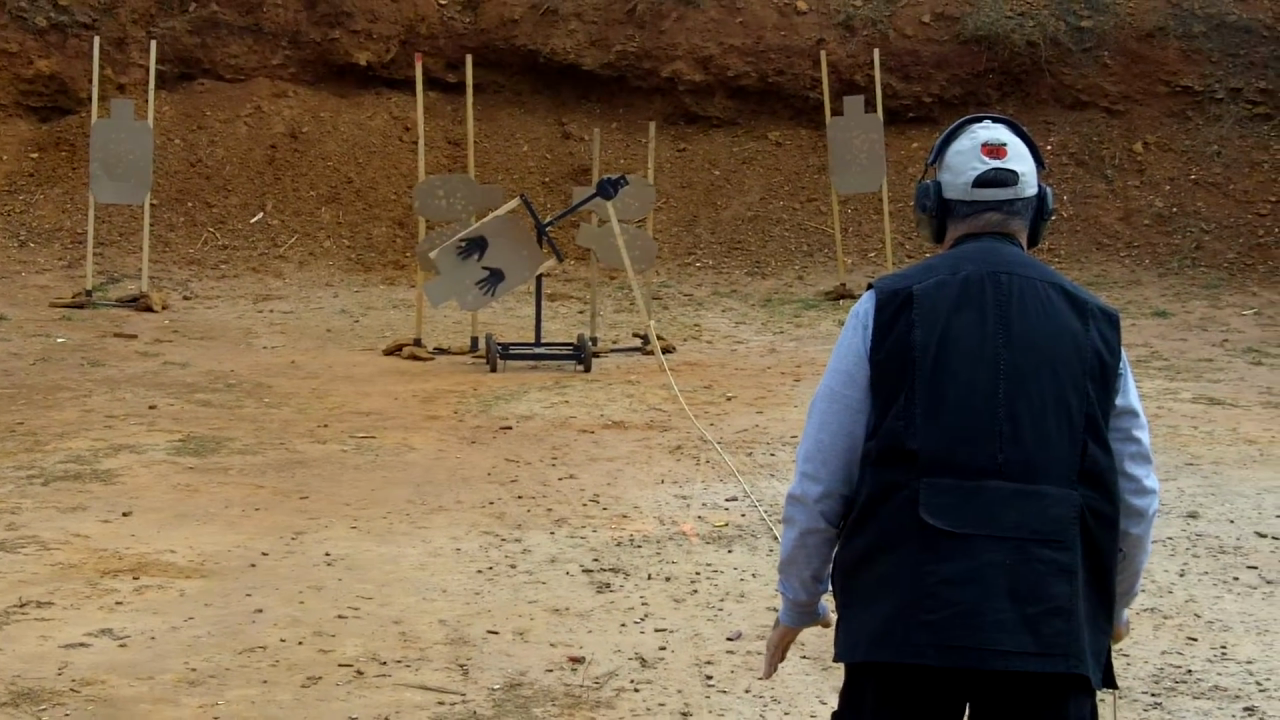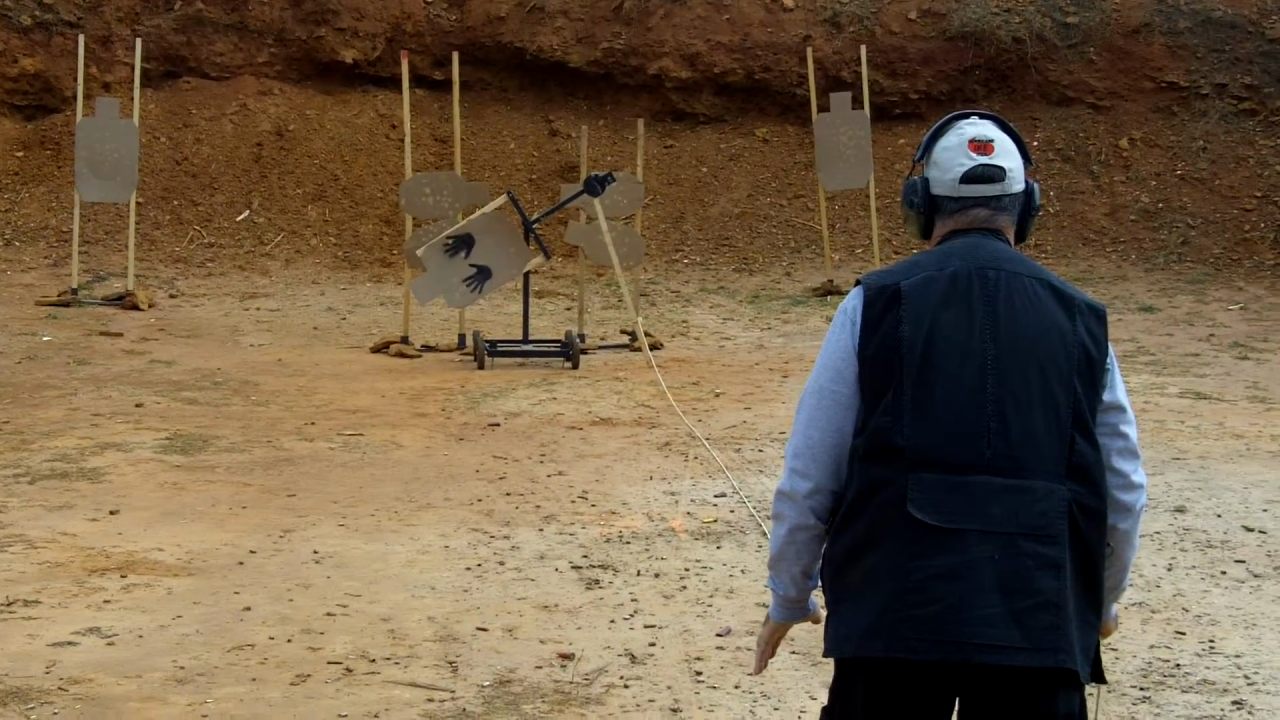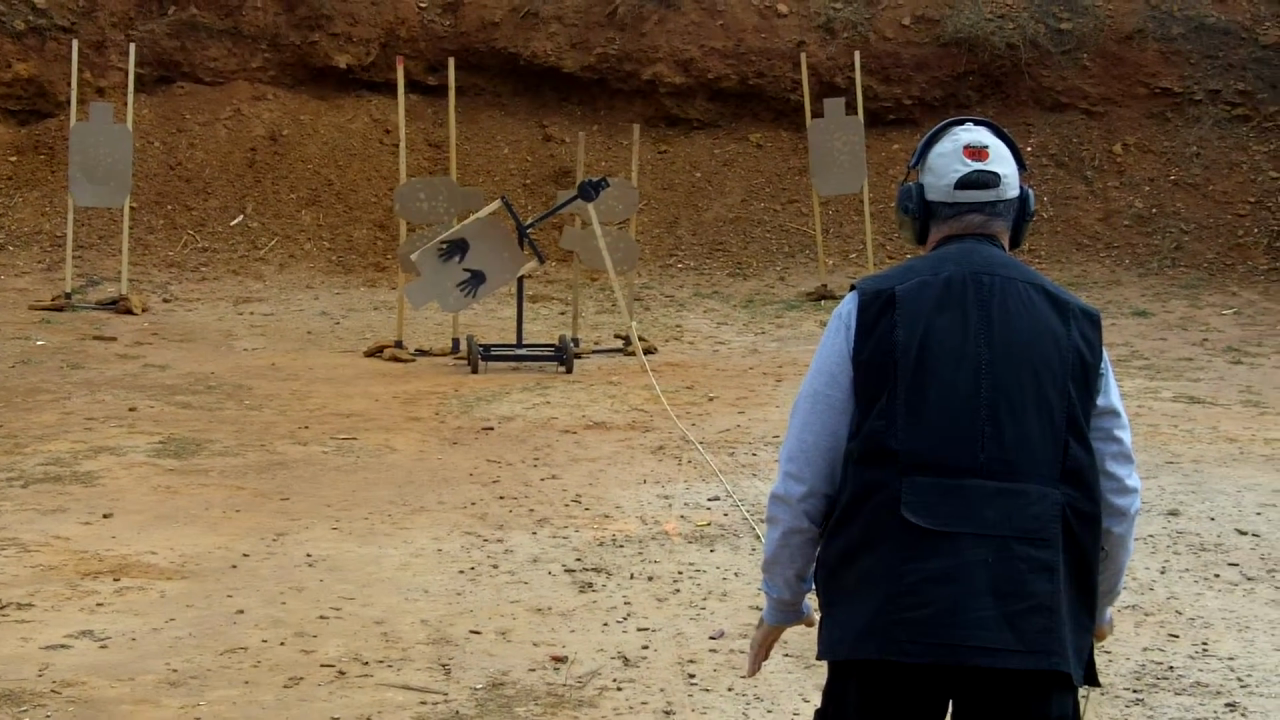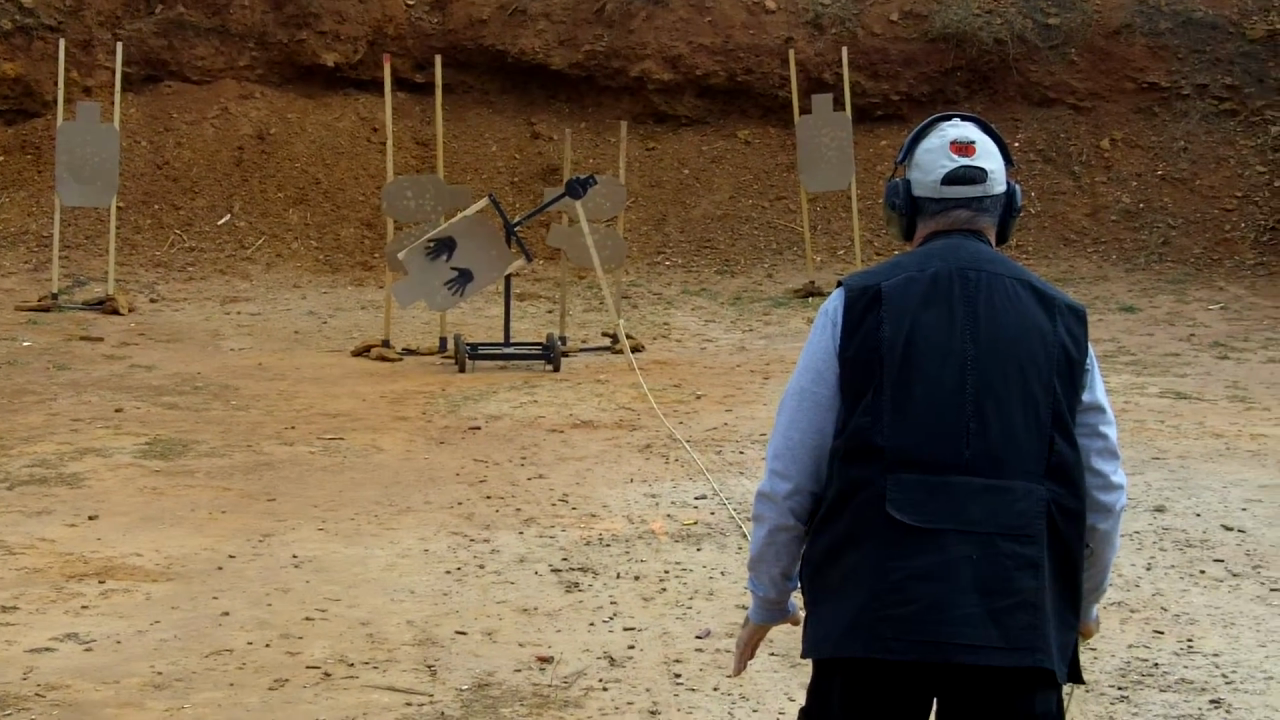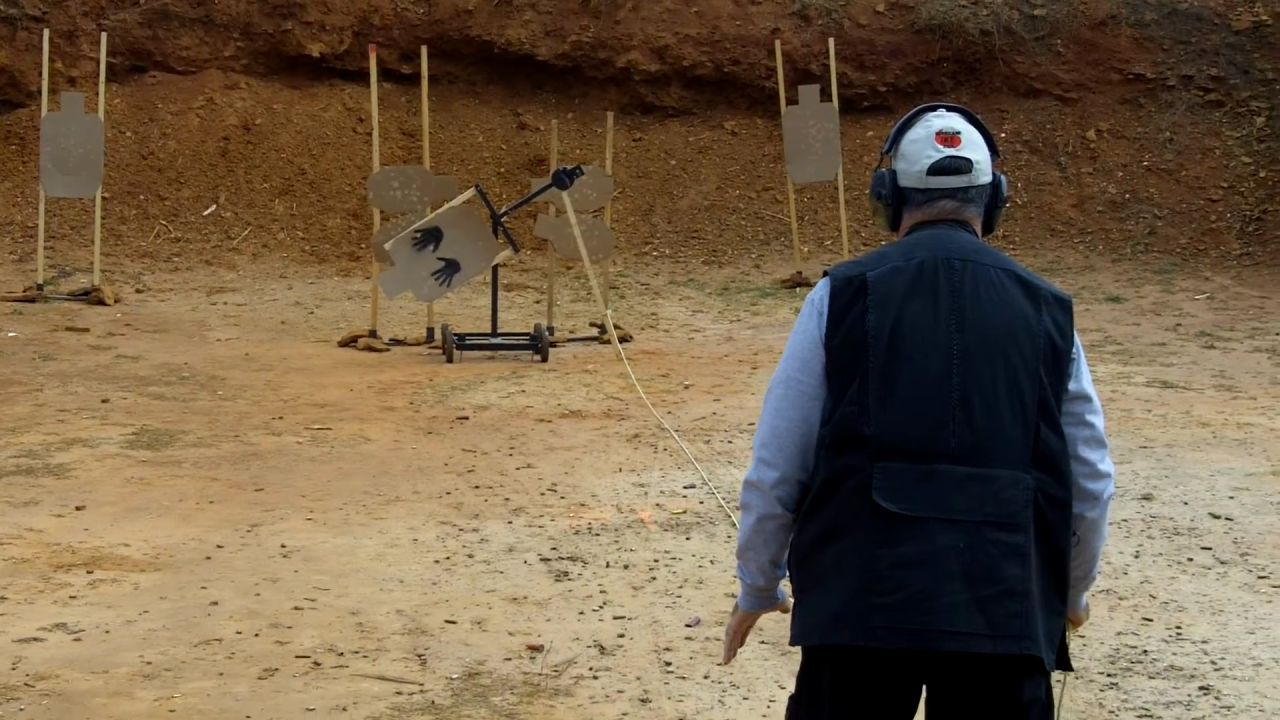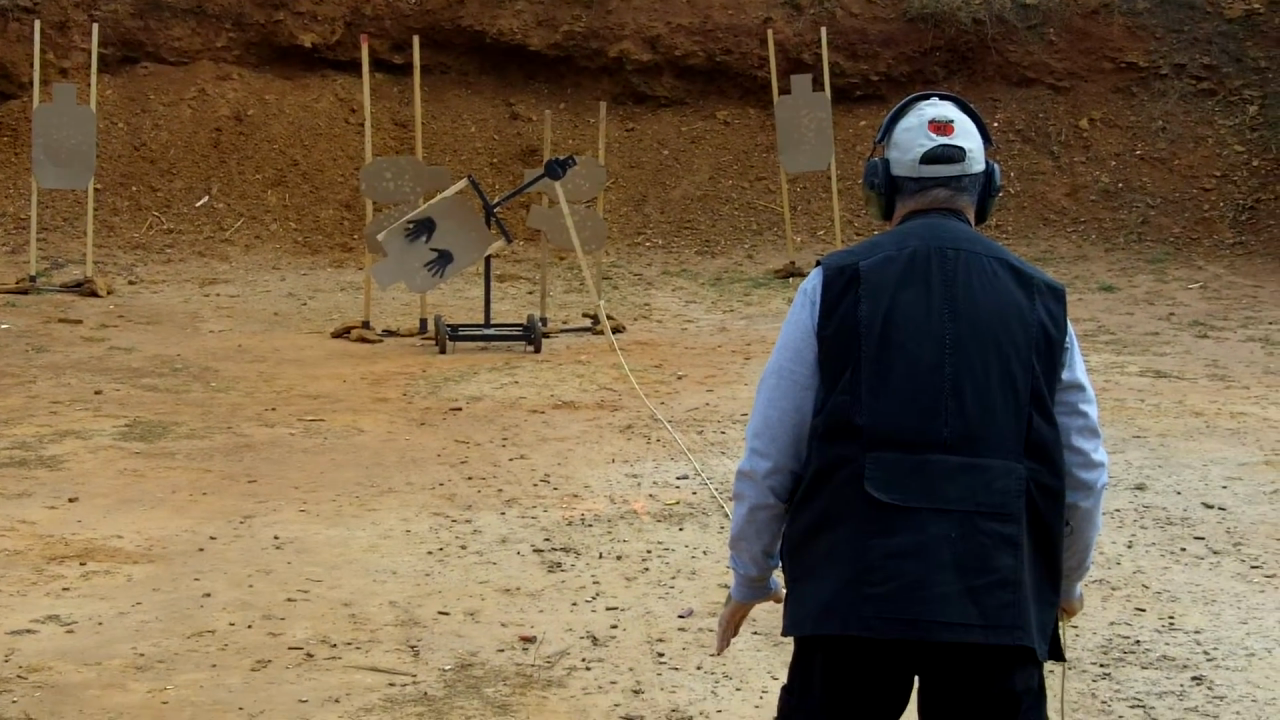
dt=0.2s
person 1, frame 1
left shoulder: (888, 307)
right shoulder: (1094, 324)
left elbow: (818, 483)
right elbow: (1135, 496)
left wrist: (798, 601)
right wrist: (1110, 605)
left hip: (904, 619)
right hip: (1050, 625)
person 1, frame 2
left shoulder: (876, 303)
right shoulder: (1081, 319)
left elbow: (808, 480)
right elbow: (1123, 491)
left wrist: (788, 597)
right wrist: (1100, 600)
left hip: (894, 611)
right hip: (1039, 619)
person 1, frame 3
left shoulder: (871, 308)
right shoulder: (1074, 324)
left elbow: (802, 483)
right elbow: (1117, 494)
left wrist: (782, 599)
right wrist: (1095, 603)
left hip: (887, 613)
right hip: (1032, 621)
person 1, frame 4
left shoulder: (858, 304)
right shoulder: (1061, 320)
left elbow: (788, 481)
right elbow: (1103, 492)
left wrist: (768, 598)
right wrist: (1081, 602)
left hip: (873, 611)
right hip: (1016, 618)
person 1, frame 5
left shoulder: (844, 294)
right shoulder: (1047, 310)
left elbow: (776, 468)
right elbow: (1090, 480)
left wrist: (757, 585)
right wrist: (1071, 590)
left hip: (862, 598)
right hip: (1003, 604)
person 1, frame 6
left shoulder: (836, 283)
right shoulder: (1040, 299)
left elbow: (768, 458)
right elbow: (1083, 469)
left wrist: (750, 576)
right wrist: (1066, 579)
left hip: (855, 586)
right hip: (996, 592)
